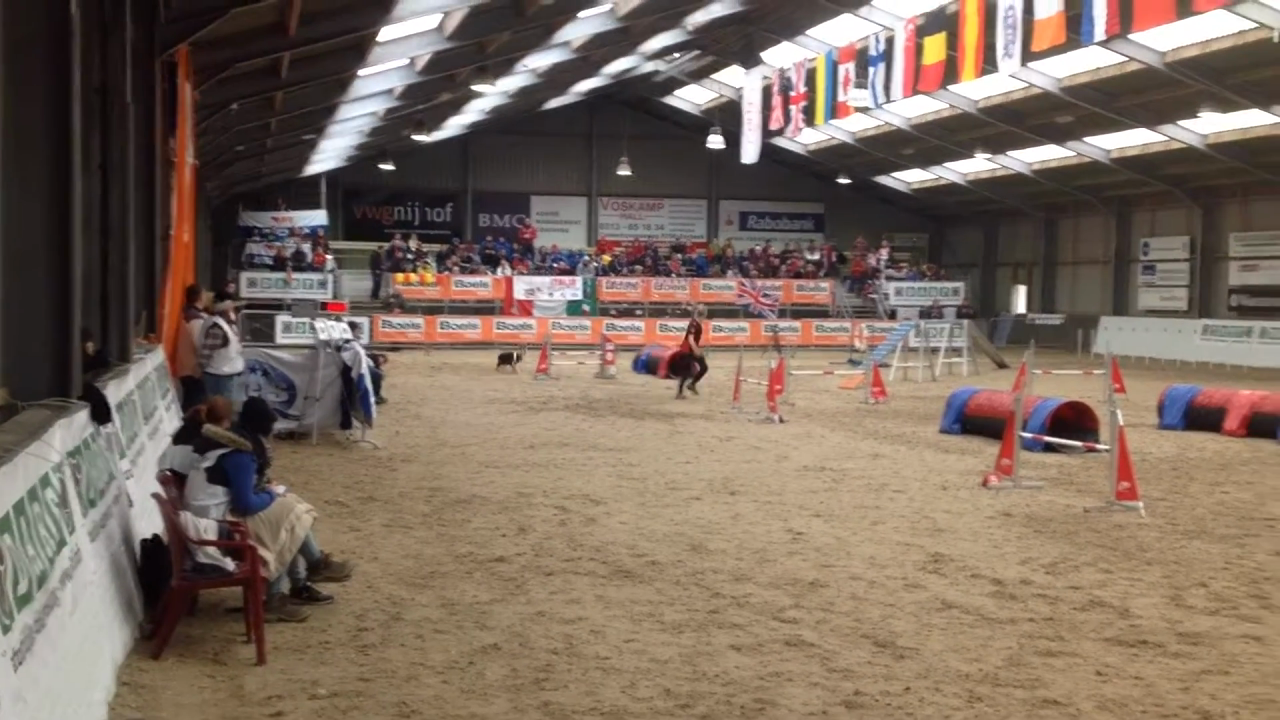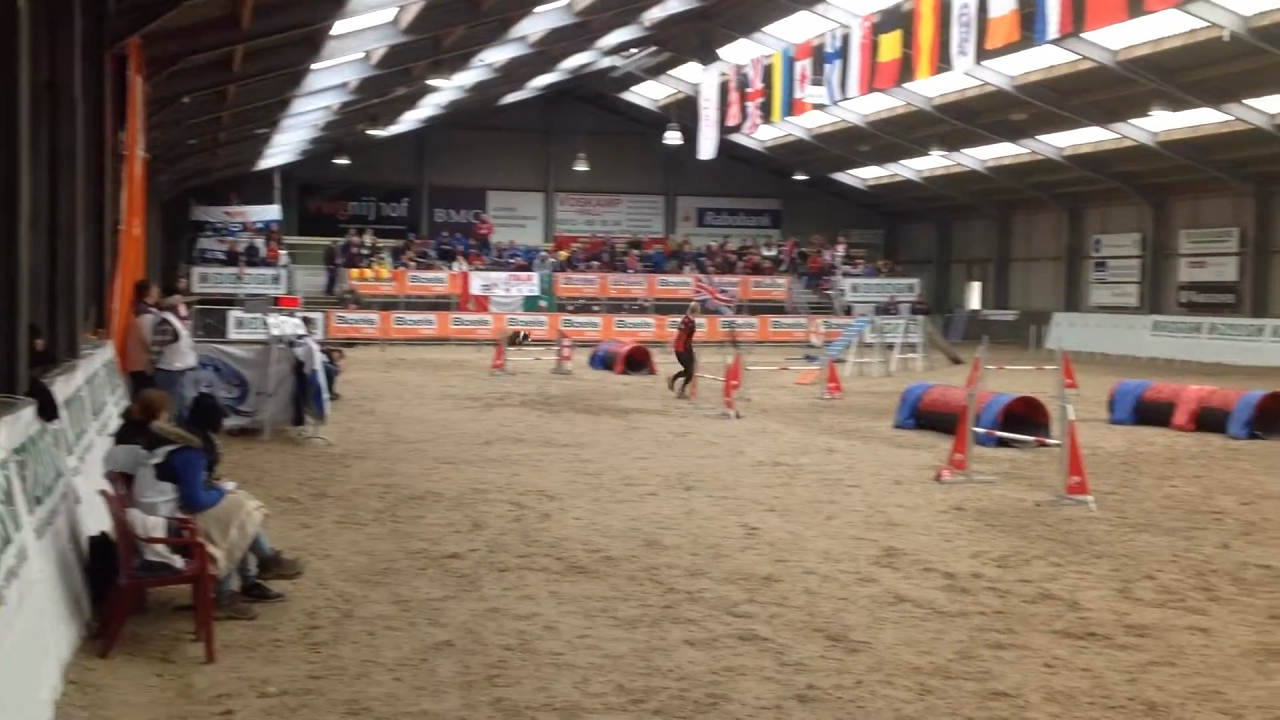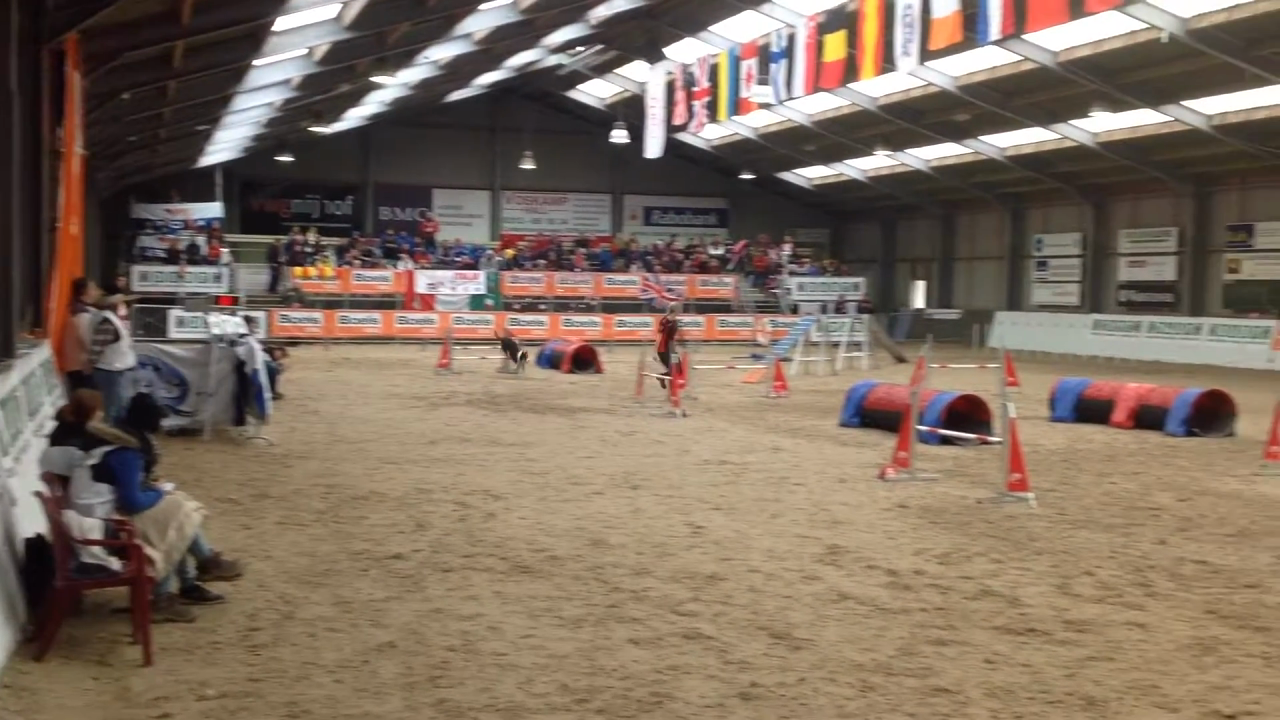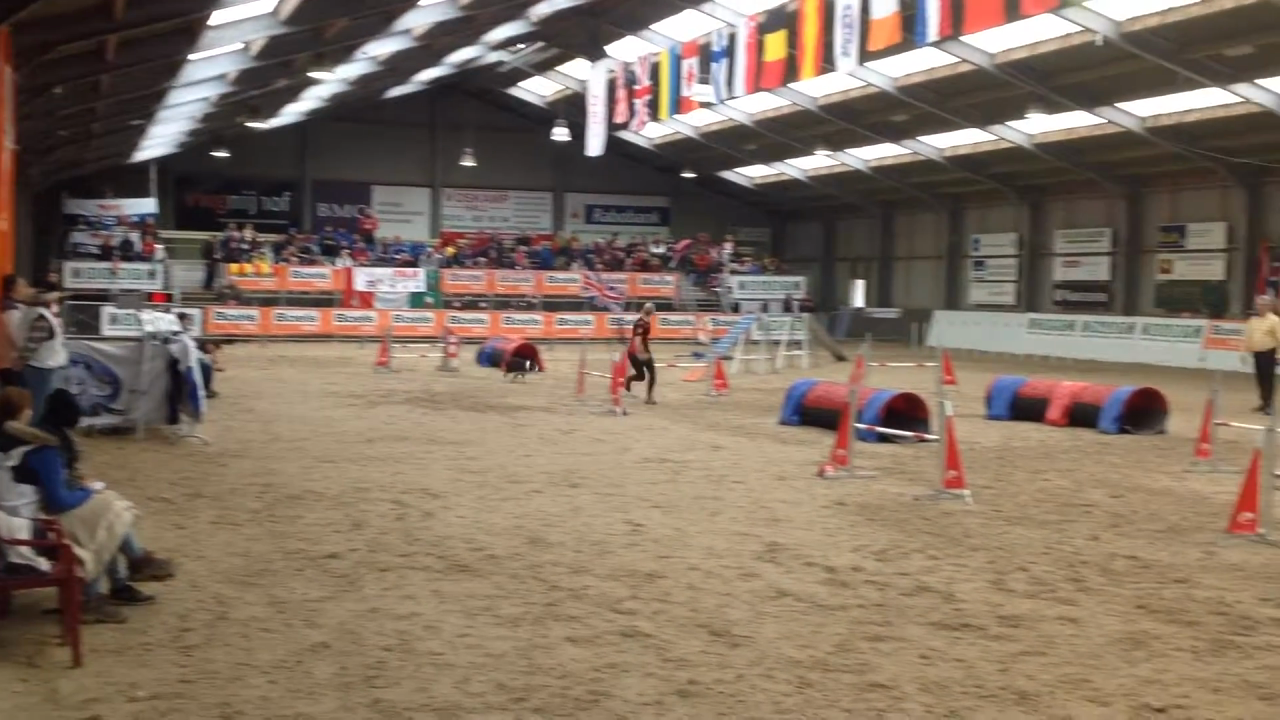
dt=0.3s
person 1, frame 1
left shoulder: (230, 441)
right shoulder: (240, 454)
right elbow: (245, 504)
left wrist: (265, 490)
right wrist: (271, 495)
left hip: (216, 512)
right hip: (220, 521)
left knee: (287, 513)
right knee: (291, 516)
left ankle: (298, 587)
right ankle: (317, 565)
person 1, frame 2
left shoulder: (168, 438)
right shoulder: (190, 450)
right elbow: (195, 501)
left wrist: (215, 487)
right wrist: (222, 492)
left hip: (162, 512)
right hip: (172, 518)
left knee: (236, 508)
right knee: (242, 512)
right ankle: (267, 562)
person 1, frame 3
left shoulder: (109, 437)
right shoulder: (127, 452)
right elbow: (134, 502)
left wrist: (155, 489)
right wrist: (161, 494)
left hip: (100, 515)
left knee: (179, 514)
right knee: (182, 514)
left ankle: (187, 586)
person 1, frame 4
right shoulder: (45, 450)
right elbow: (57, 501)
left wrist: (82, 489)
right wrist: (87, 492)
right knee: (113, 514)
left ankle: (119, 585)
